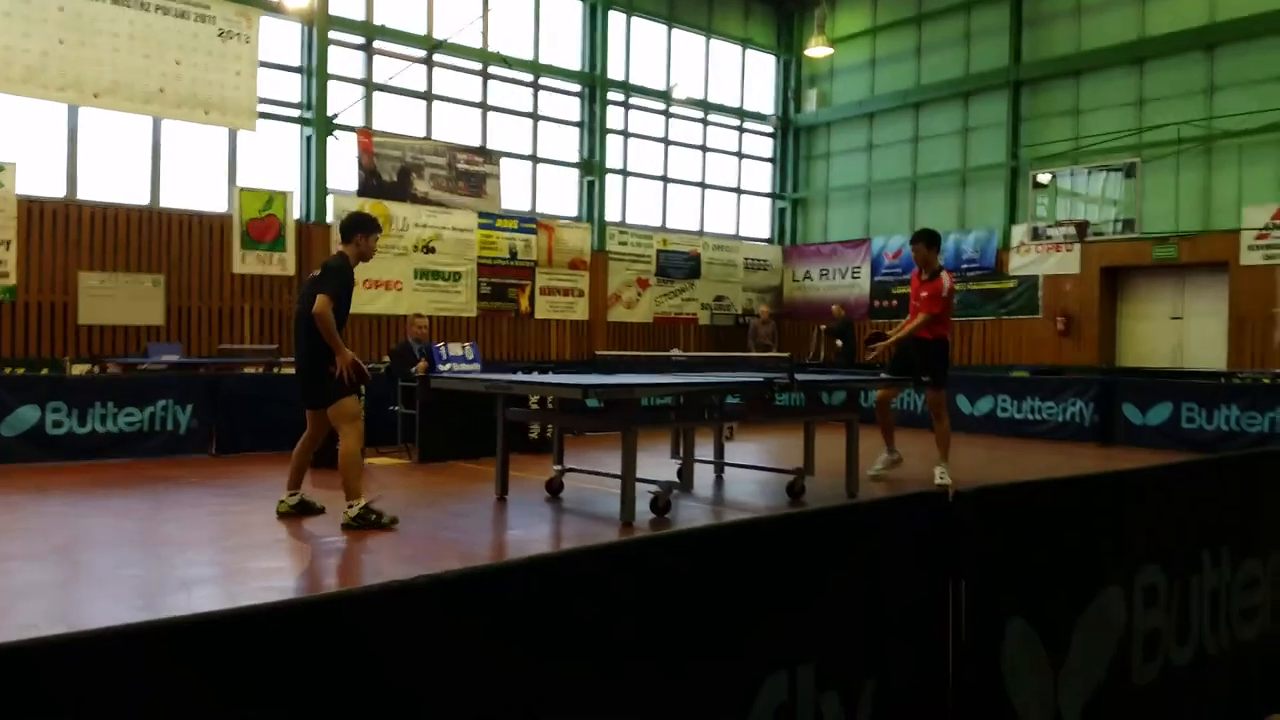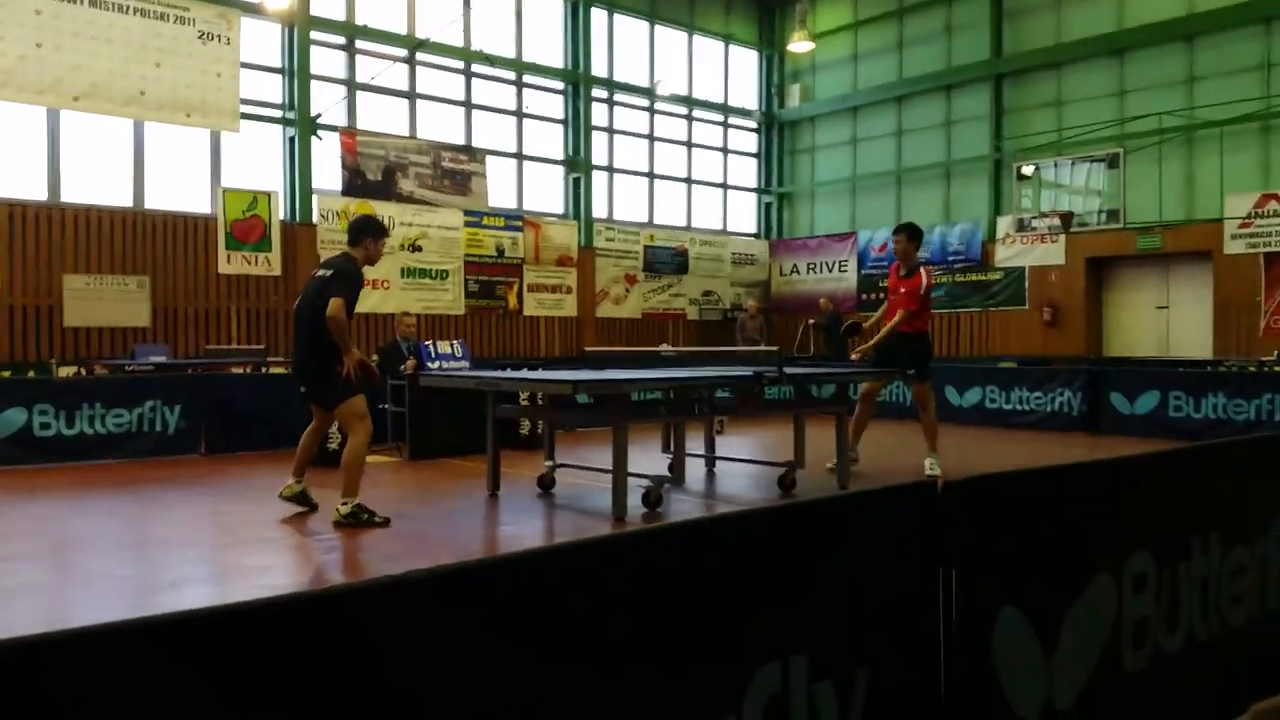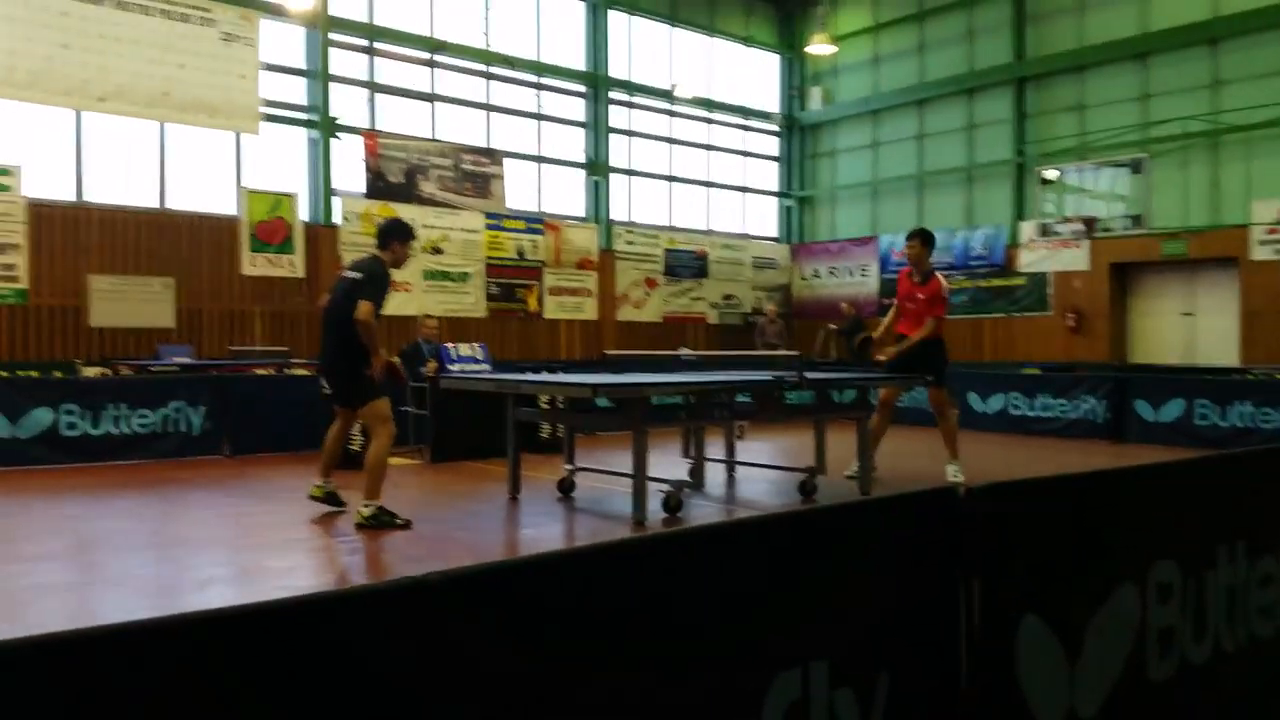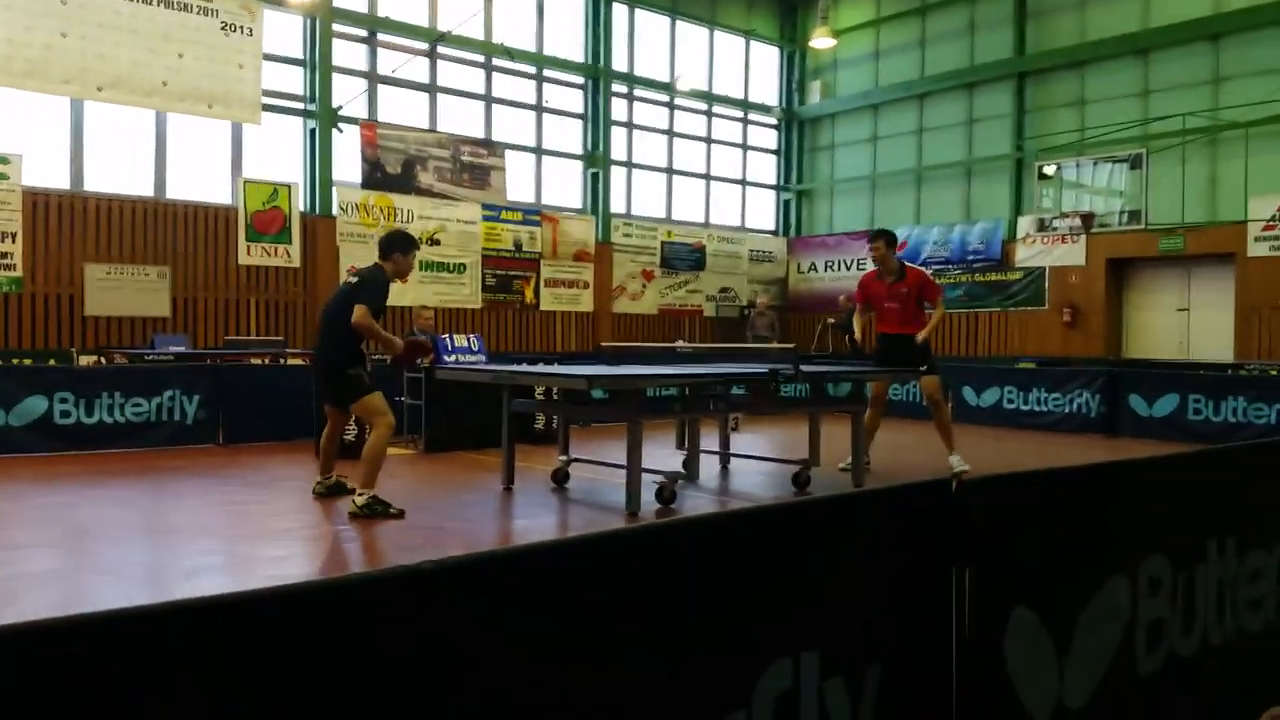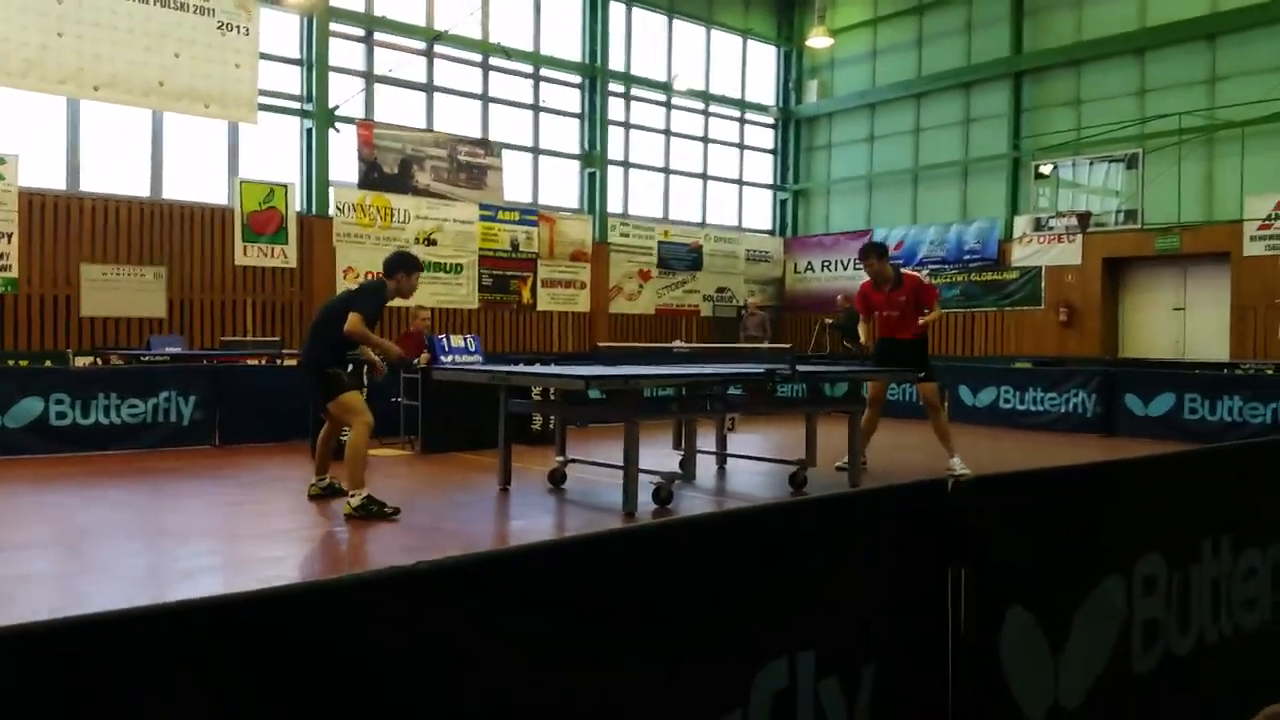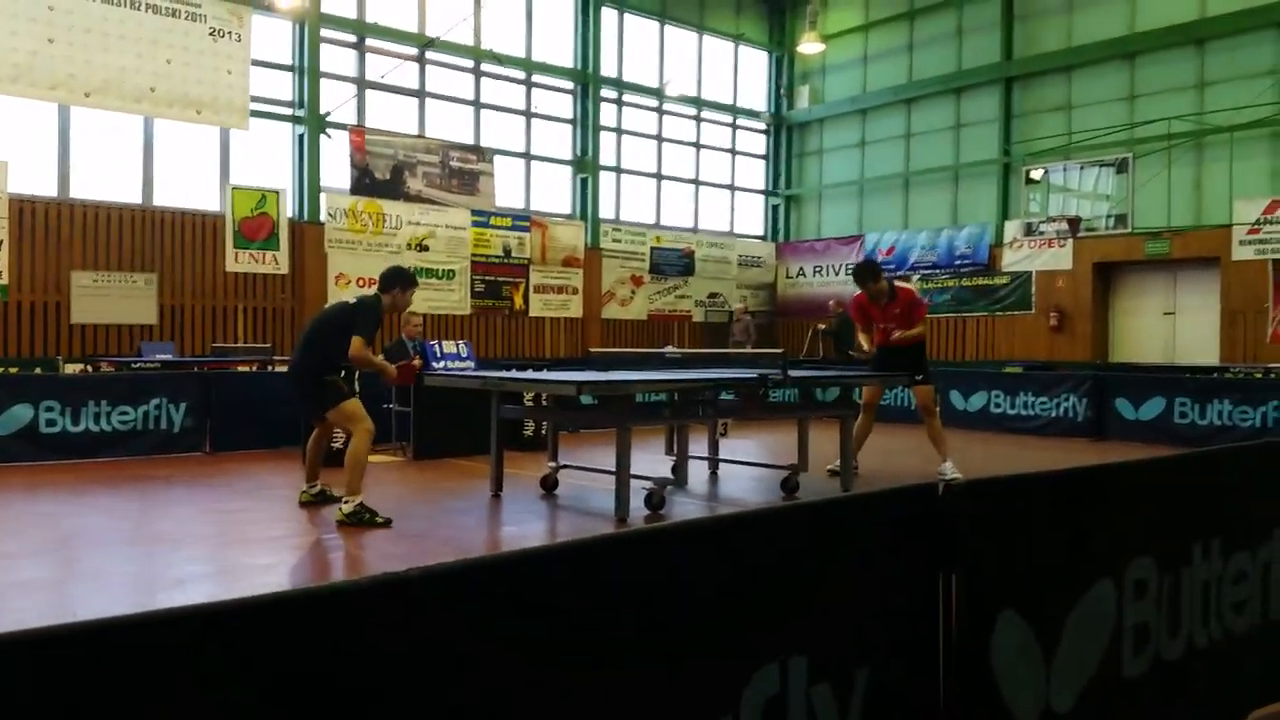
dt=0.2s
person 1, frame 1
left shoulder: (335, 267)
right shoulder: (339, 268)
right elbow: (320, 310)
right wrist: (341, 351)
left hip: (312, 361)
right hip: (324, 363)
left knee: (316, 431)
right knee: (352, 428)
left ankle: (291, 498)
right ankle: (356, 509)
person 1, frame 2
left shoulder: (330, 265)
right shoulder: (350, 271)
left elbow: (301, 306)
right elbow: (334, 313)
right wrist: (348, 351)
left hip: (308, 357)
right hip: (326, 361)
left knee: (322, 422)
right knee: (361, 428)
left ankle: (295, 485)
right ankle: (348, 507)
person 1, frame 3
left shoulder: (355, 268)
right shoulder: (379, 273)
left elbow: (329, 305)
right elbow: (364, 316)
right wrist: (376, 353)
left hip: (333, 358)
right hip: (352, 362)
left knee: (345, 419)
right knee: (384, 430)
left ankle: (323, 485)
right ankle: (370, 509)
person 1, frame 4
left shoulder: (362, 275)
right shoulder: (377, 280)
right elbow: (359, 320)
left wrist: (379, 340)
right wrist: (390, 341)
left hip: (327, 357)
right hip: (342, 361)
left knee: (338, 420)
right knee: (383, 422)
left ankle: (326, 480)
right ankle: (363, 498)
person 1, frame 5
left shoulder: (371, 290)
right shoulder: (374, 292)
right elbow: (352, 328)
left wrist: (371, 356)
right wrist: (384, 346)
left hip: (318, 359)
right hip: (323, 361)
left knee: (335, 420)
right knee: (362, 421)
left ankle: (321, 482)
right ankle: (358, 499)
person 1, frame 6
left shoulder: (365, 305)
right shoulder: (371, 308)
right elbow: (355, 354)
left wrist: (380, 367)
right wrist: (383, 367)
left hip: (306, 367)
right hip: (316, 370)
left knee: (325, 426)
right knee: (363, 429)
left ankle: (311, 489)
right ankle: (351, 506)
person 2, frame 1
left shoulder: (942, 283)
right shoulder: (917, 276)
left elbow: (921, 322)
left wrist: (888, 344)
right wrist: (893, 334)
left hip: (932, 346)
right hip: (909, 343)
left knee: (936, 408)
right knee: (881, 399)
left ankle: (942, 465)
right ankle: (890, 453)
person 2, frame 2
left shoulder: (920, 279)
right shoulder: (894, 269)
left elbow: (900, 319)
left wrist: (870, 345)
right wrist: (868, 324)
left hip: (913, 341)
right hip: (889, 338)
left knee: (923, 401)
right knee: (866, 394)
left ankle: (931, 457)
right ankle: (851, 450)
person 2, frame 3
left shoulder: (938, 285)
right shoulder: (904, 275)
left elbow: (930, 328)
left wrist: (899, 349)
right wrist: (879, 332)
left hip: (928, 348)
right hip: (902, 345)
left knee: (941, 407)
right knee: (884, 403)
left ankle: (953, 463)
person 2, frame 4
left shoulder: (918, 275)
right shoulder: (867, 281)
left elbow: (939, 306)
right elbow: (860, 312)
left wrist: (927, 330)
right wrist: (858, 332)
left hip: (916, 342)
right hip: (886, 342)
left knee: (935, 399)
right knee: (876, 399)
left ankle: (953, 455)
right ankle: (861, 455)
person 2, frame 5
left shoulder: (915, 281)
right shoulder: (865, 289)
left elbow: (936, 310)
right elbow: (864, 320)
left wrist: (927, 320)
right wrist: (863, 337)
left hip: (914, 345)
right hip: (886, 344)
left knee: (932, 403)
right knee: (873, 401)
left ankle: (953, 458)
right ankle: (857, 455)
person 2, frame 6
left shoulder: (908, 293)
right shoulder: (859, 301)
left elbow: (921, 328)
right elbow: (863, 331)
left wrist: (904, 334)
right wrist: (866, 345)
left hip: (912, 351)
right hip: (883, 351)
left knee: (927, 407)
right knee: (867, 406)
left ankle: (946, 463)
right ankle: (850, 459)
